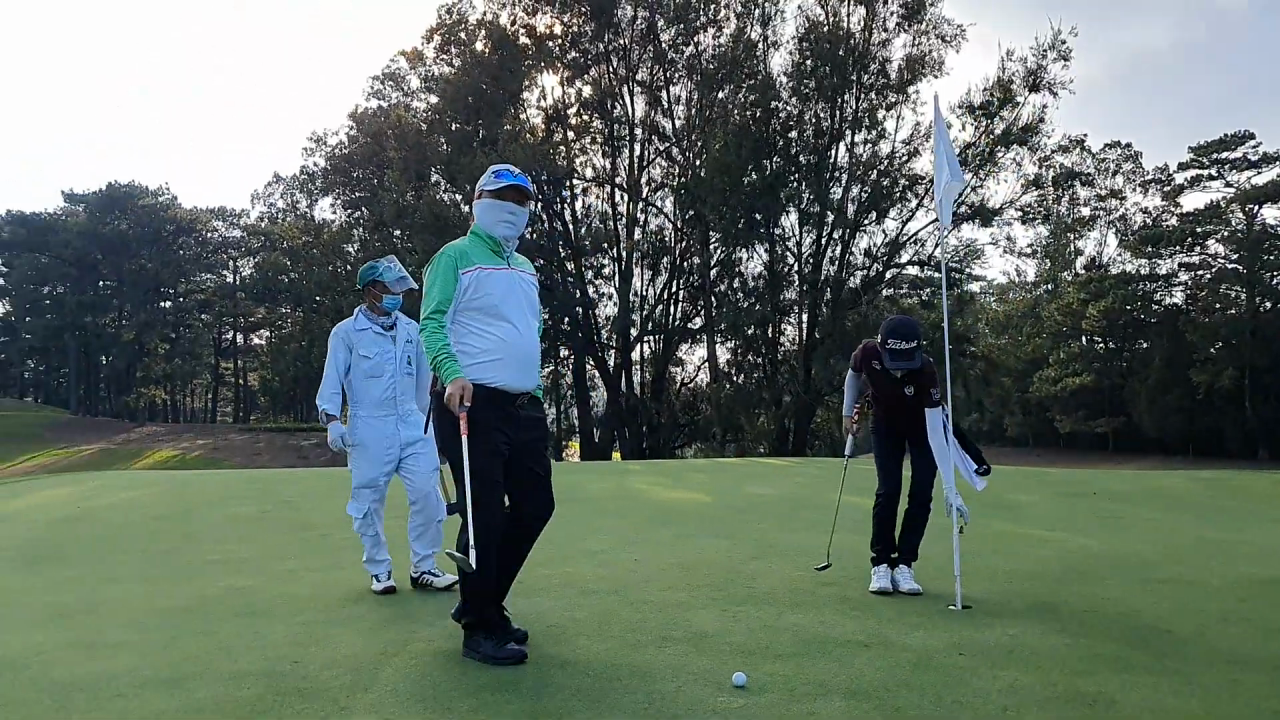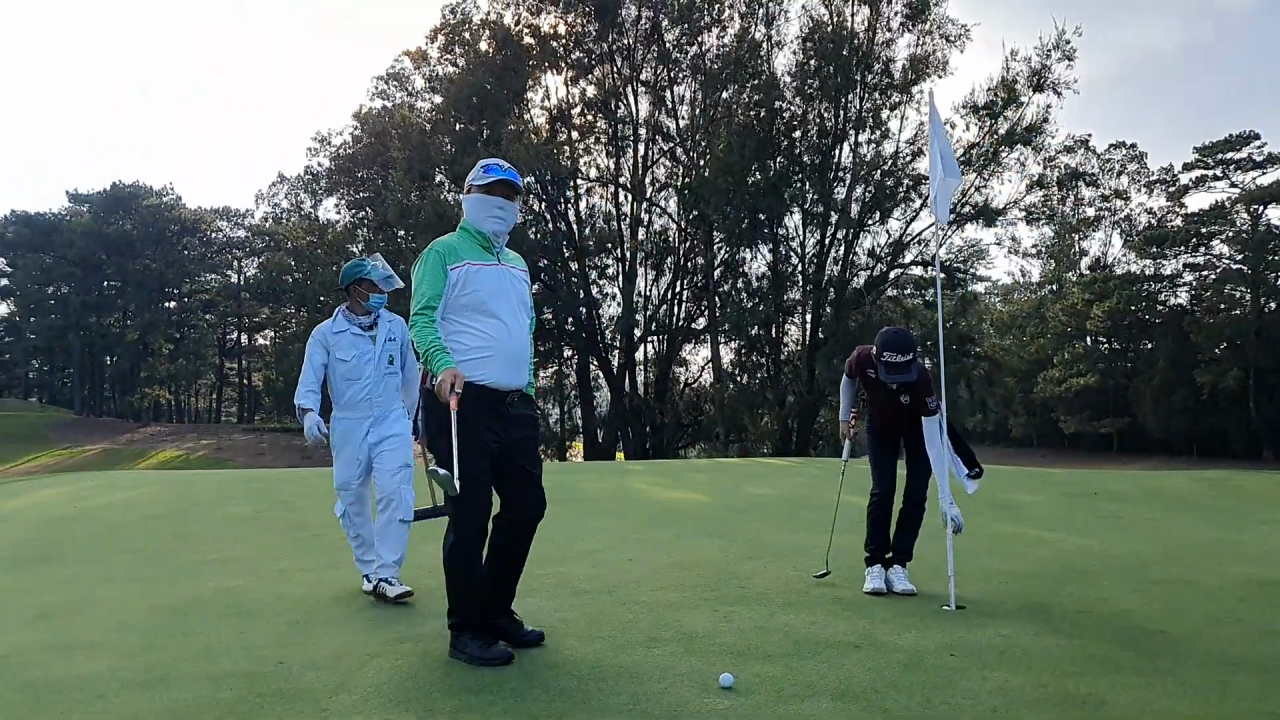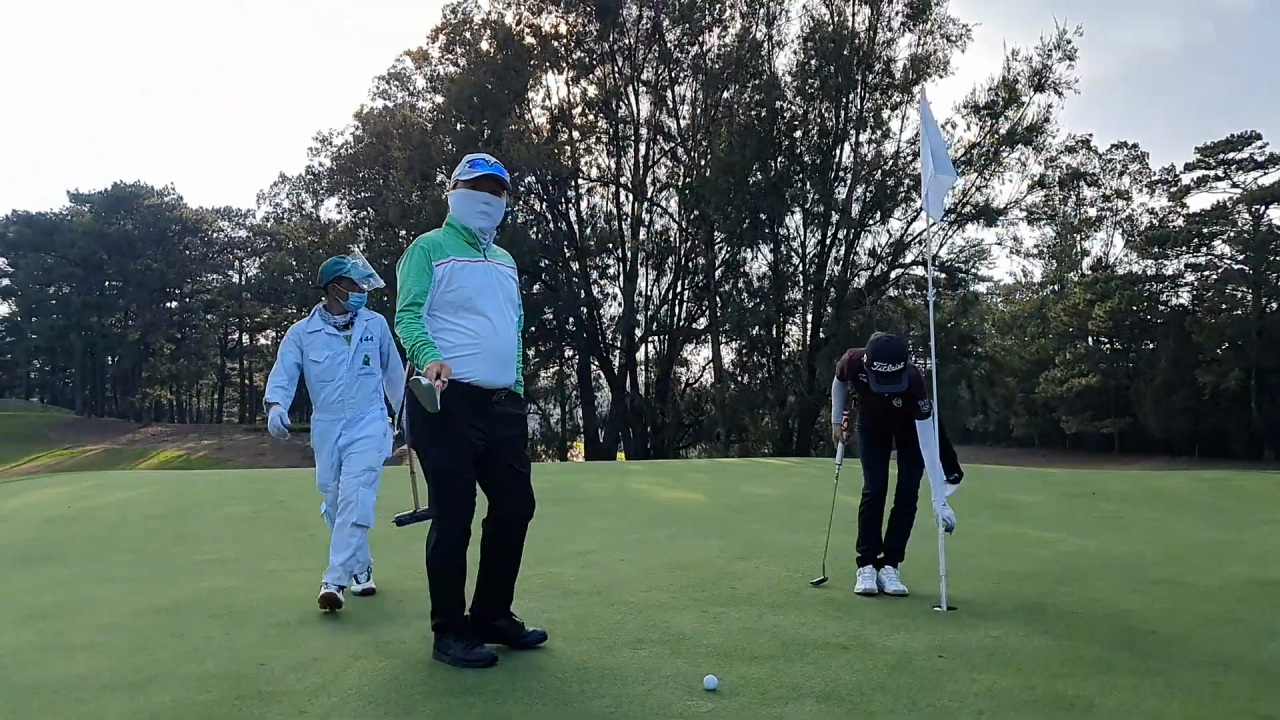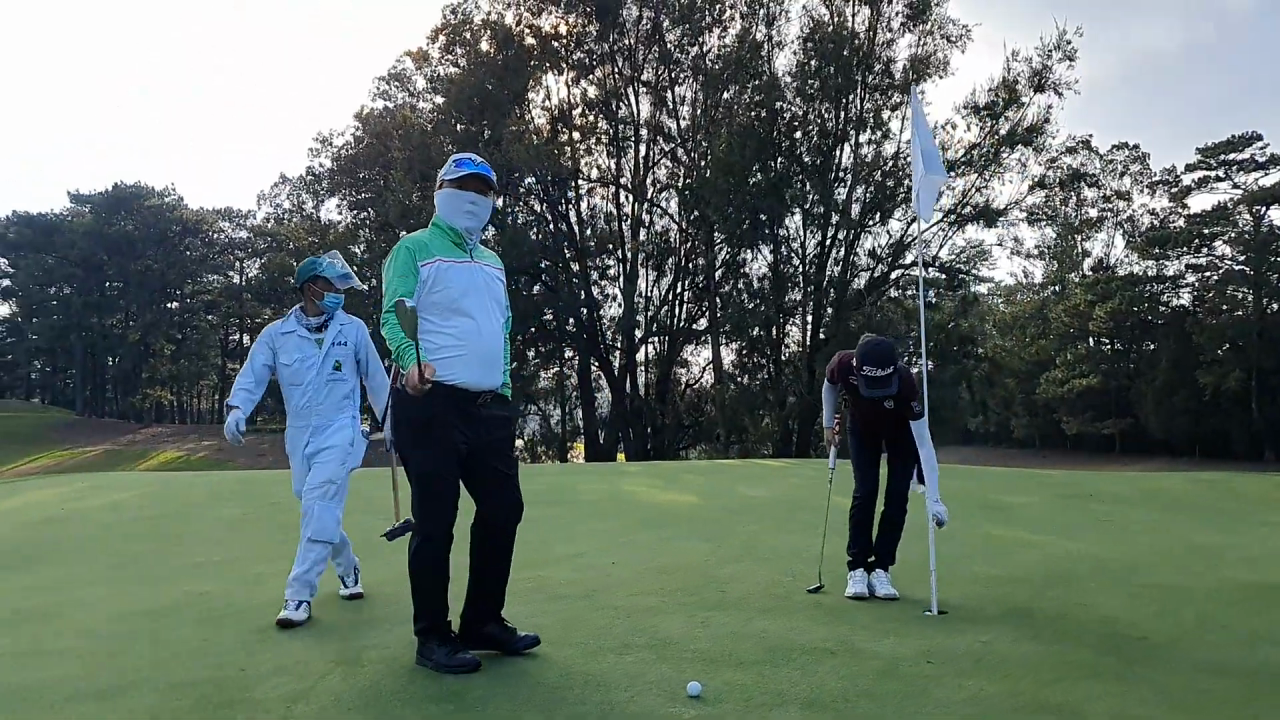
dt=0.1s
person 1, frame 1
left shoulder: (526, 268)
right shoulder: (456, 256)
right elbow: (432, 323)
left wrist: (536, 394)
right wrist: (452, 373)
left hip: (524, 406)
right hip: (473, 405)
left knee: (536, 506)
right knee: (485, 516)
left ankle: (481, 604)
right ankle: (480, 628)
person 1, frame 2
left shoulder: (518, 264)
right shoulder: (445, 252)
right elbow: (422, 319)
left wrist: (527, 391)
right wrist: (443, 365)
left hip: (515, 404)
right hip: (462, 402)
left knee: (527, 505)
right knee: (471, 516)
left ankle: (495, 610)
right ankle: (467, 628)
person 1, frame 3
left shoulder: (505, 262)
right shoulder: (429, 249)
right elbow: (408, 316)
left wrist: (517, 391)
right wrist: (428, 359)
left hip: (503, 404)
right hip: (448, 402)
left knee: (516, 507)
right knee: (452, 518)
left ankle: (492, 615)
right ankle: (450, 630)
person 1, frame 4
left shoulder: (493, 262)
right shoulder: (415, 249)
right elbow: (393, 316)
left wrist: (504, 392)
right wrist: (412, 358)
left hip: (490, 406)
right hip: (434, 405)
left knee: (503, 510)
right knee: (436, 521)
left ankle: (483, 621)
right ankle: (433, 636)
person 2, frame 1
left shoulder: (410, 329)
right shoulder: (346, 332)
right elbow: (332, 378)
left wrist: (422, 416)
right wrist: (332, 418)
left hip: (410, 425)
right hip: (367, 428)
left knee: (427, 493)
right knee: (369, 501)
left ankle: (424, 567)
right ankle: (379, 570)
person 2, frame 2
left shoulder: (396, 326)
right shoulder: (326, 333)
left elbow: (410, 373)
right elbow: (310, 378)
left wrist: (412, 416)
right wrist: (309, 412)
left hip: (391, 423)
right hip: (349, 427)
left knee: (395, 493)
right knee: (352, 502)
left ankle: (386, 575)
right ankle: (369, 568)
person 2, frame 3
left shoulder: (376, 324)
right shoulder: (302, 333)
left elbow: (394, 370)
right elbow: (282, 375)
right wrist: (276, 407)
left hip: (369, 423)
right hip: (326, 428)
left knee: (355, 499)
right knee: (336, 505)
left ankle: (335, 581)
right ankle: (360, 570)
person 2, frame 4
left shoulder: (353, 328)
right shoulder: (275, 334)
left elbow: (375, 377)
right elbow: (250, 376)
right wrist: (236, 411)
left hip: (339, 430)
right hip: (299, 434)
left knee: (320, 511)
right knee: (316, 511)
left ankle: (298, 597)
right ankle: (348, 570)
person 3, frame 1
left shoulder: (925, 370)
right shoulder: (867, 352)
left elbow: (935, 433)
right elbow: (853, 375)
left wrist: (950, 489)
right wrist: (848, 412)
left hip: (922, 427)
right hip: (885, 425)
left knee: (921, 493)
right knee: (888, 489)
left ankle: (903, 565)
right ankle: (881, 564)
person 3, frame 2
left shoulder: (921, 378)
right shoulder: (861, 359)
left elbow: (933, 440)
right elbow: (848, 380)
left wrist: (945, 498)
right wrist: (844, 417)
left hip: (919, 428)
right hip: (880, 425)
left knee: (916, 493)
right knee: (882, 489)
left ankle: (898, 565)
right ankle: (875, 564)
person 3, frame 3
left shoulder: (913, 380)
right shoulder: (853, 361)
left elbow: (928, 444)
right elbow: (839, 383)
left wrist: (940, 500)
right wrist: (836, 420)
left hip: (910, 429)
right hip: (871, 425)
left knee: (907, 493)
right knee: (874, 489)
left ankle: (890, 566)
right ankle: (867, 565)
person 3, frame 4
left shoulder: (904, 381)
right shoulder: (842, 364)
left elbow: (923, 442)
right elbow: (829, 387)
left wrist: (934, 497)
right wrist: (828, 424)
left hip: (901, 431)
right hip: (862, 427)
left knee: (897, 496)
right knee: (864, 492)
left ankle: (880, 570)
right ankle: (857, 569)
